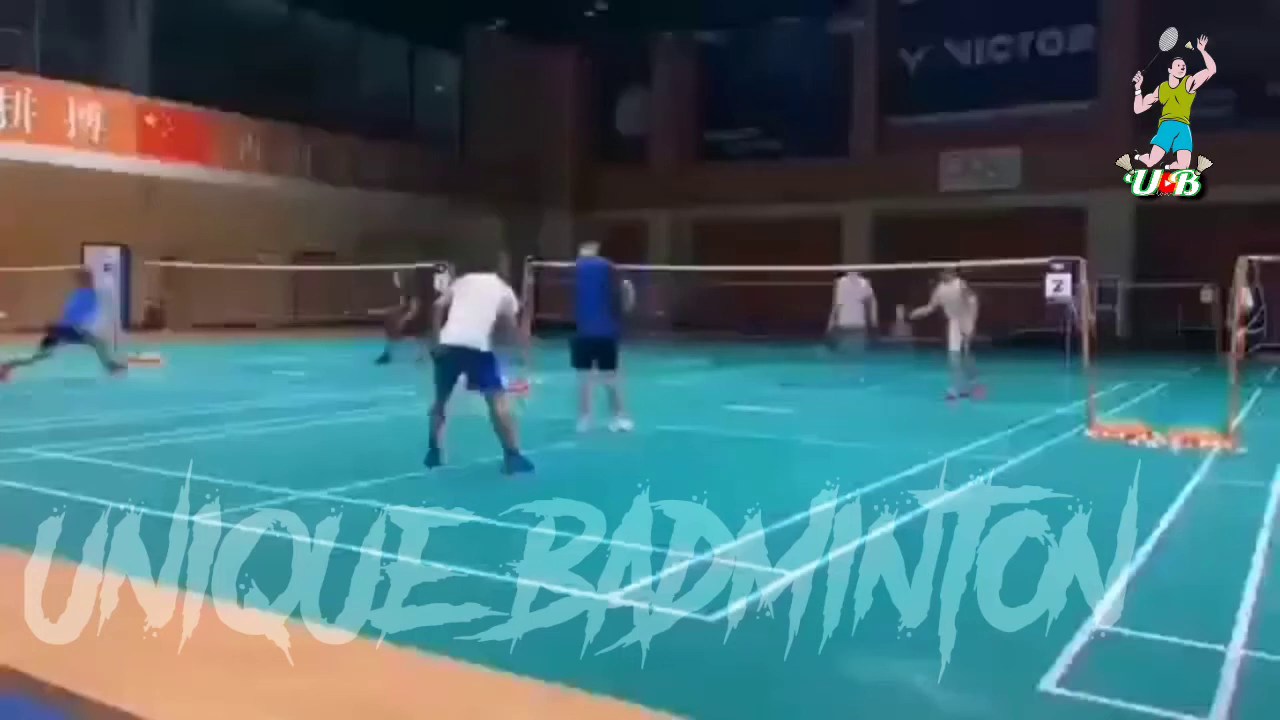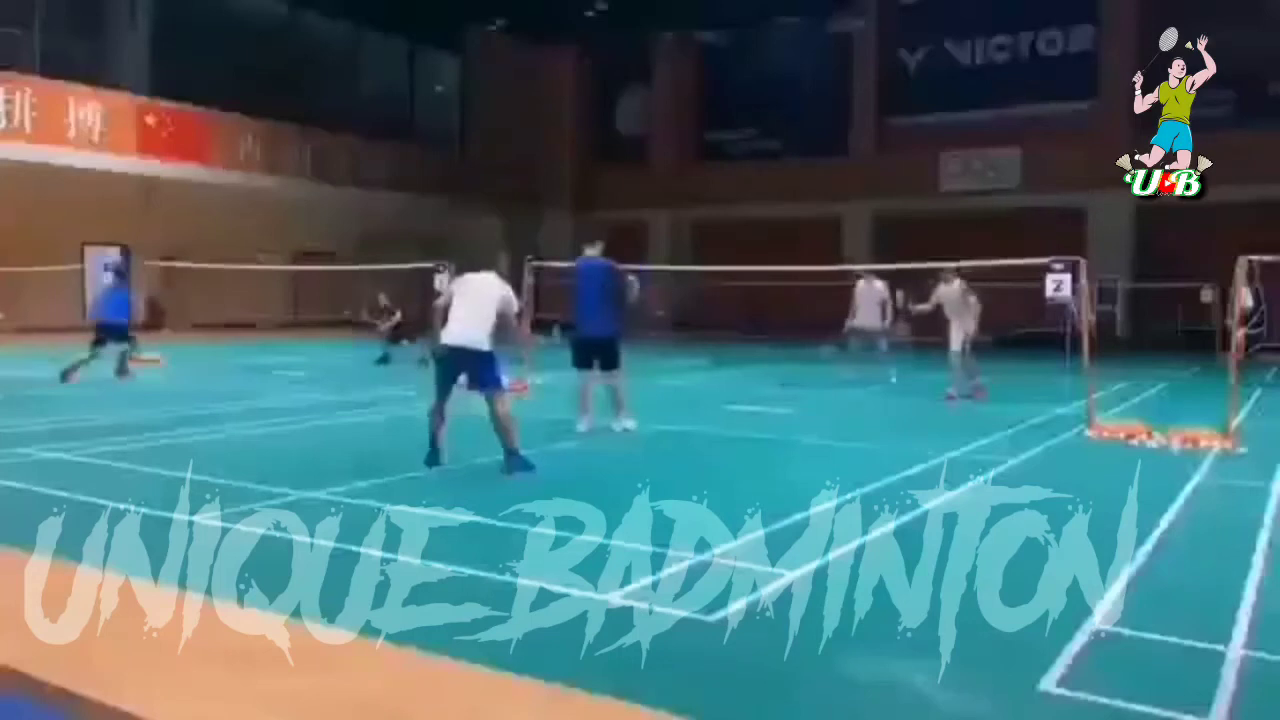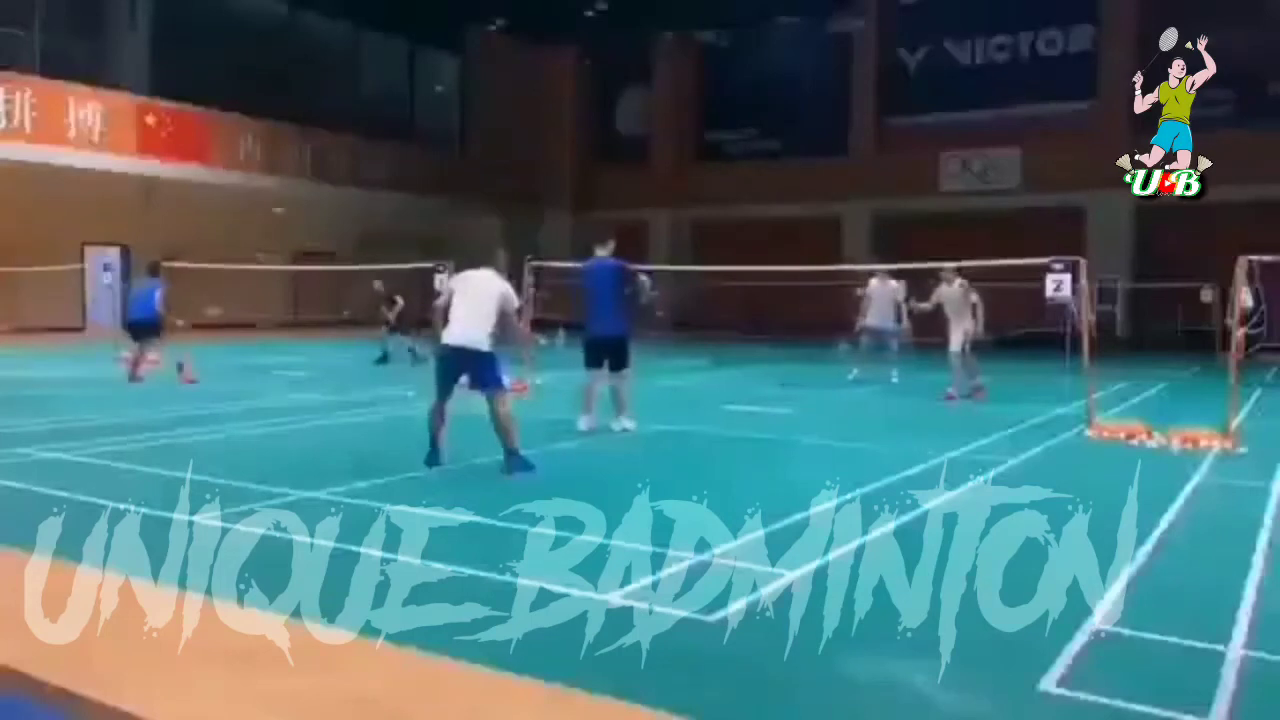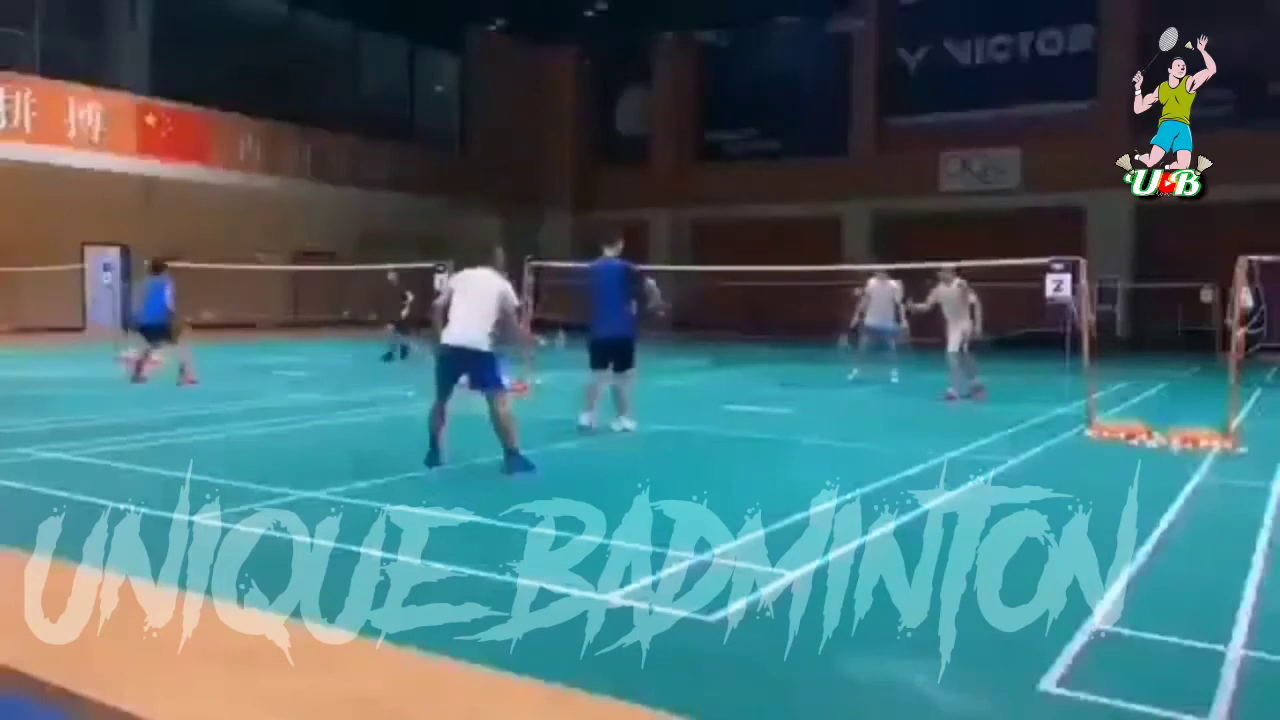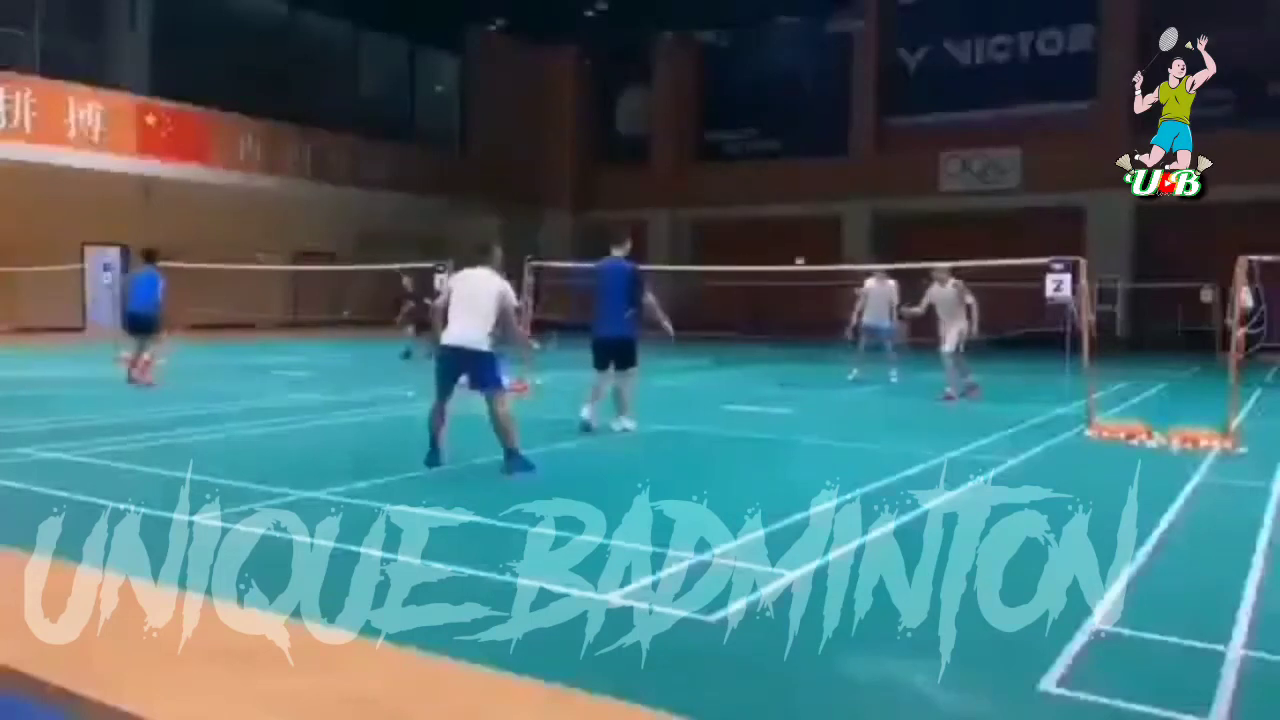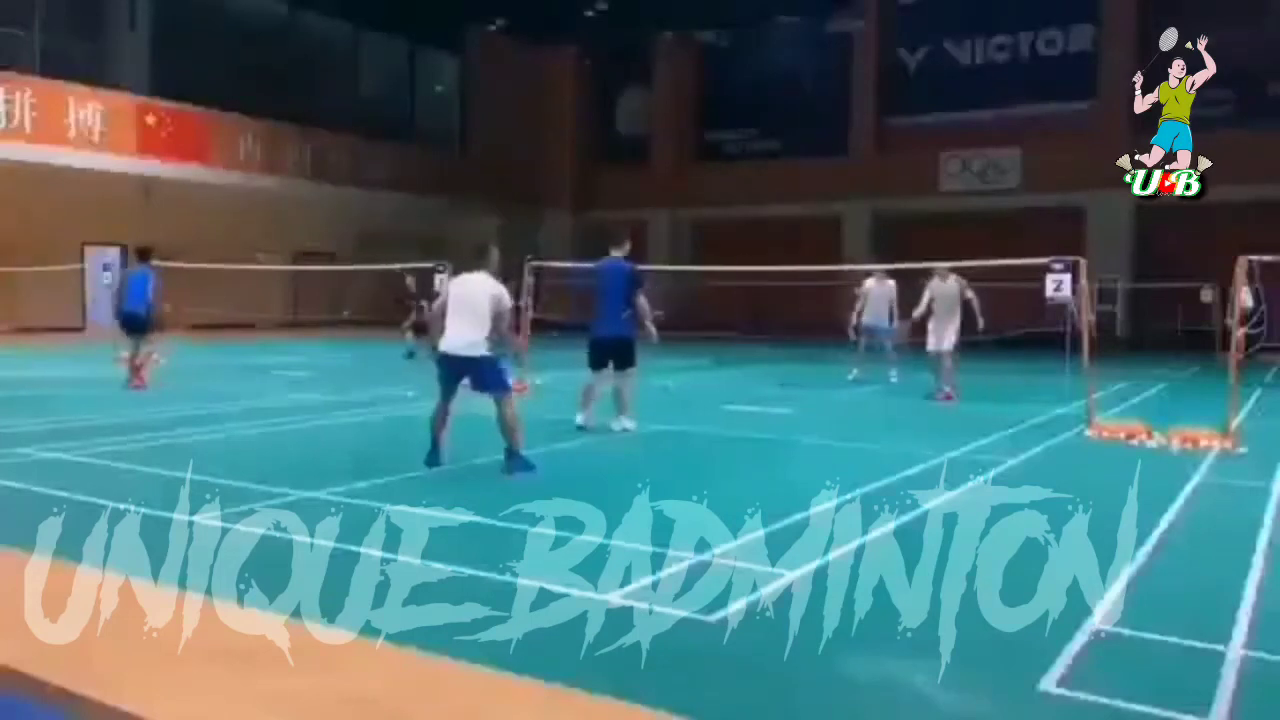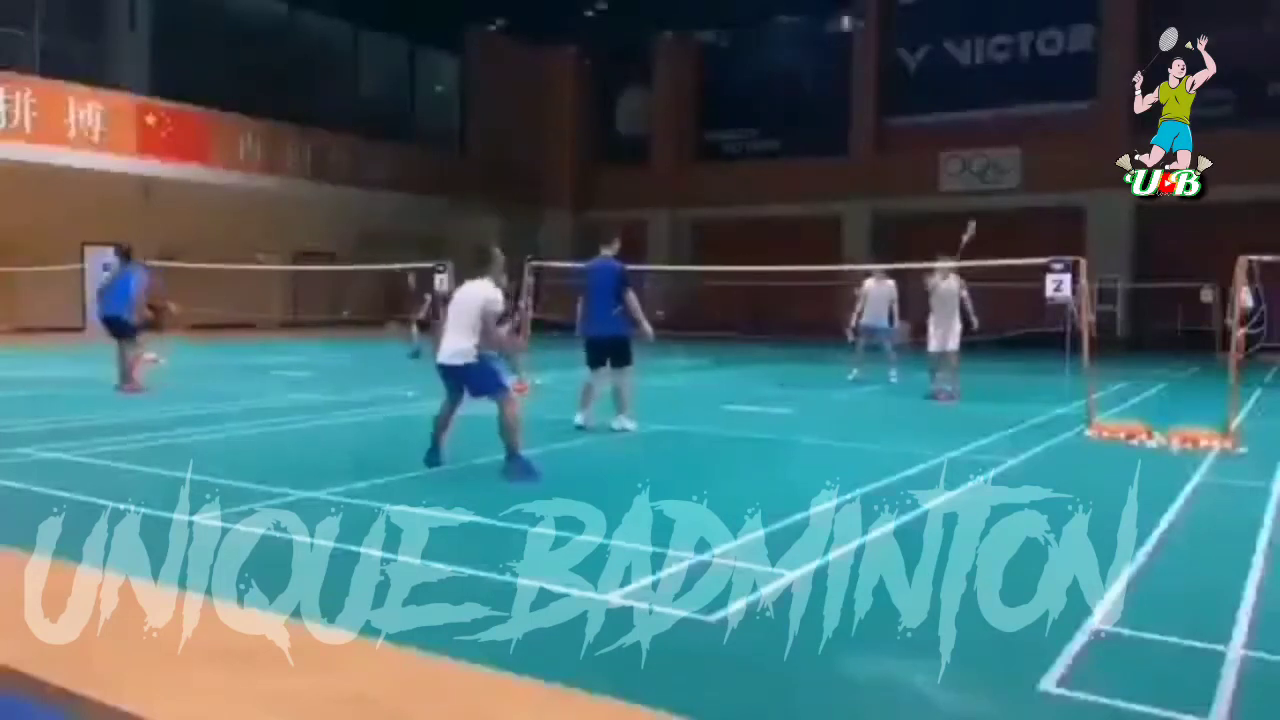
dt=0.3s
person 1, frame 1
left shoulder: (464, 281)
right shoulder: (504, 291)
left elbow: (437, 311)
right elbow: (511, 329)
left wrist: (439, 336)
right wrist: (522, 343)
left hip: (448, 348)
right hip: (478, 348)
left knee: (440, 401)
right knee: (499, 406)
left ankle: (433, 453)
right ankle: (513, 457)
person 1, frame 2
left shoulder: (463, 279)
right shoulder: (504, 289)
left elbow: (438, 307)
right elbow: (512, 327)
left wrist: (438, 337)
left hip: (449, 345)
right hip: (478, 347)
left knee: (440, 400)
right knee: (498, 401)
left ankle: (434, 452)
right ankle: (512, 456)
person 1, frame 3
left shoulder: (461, 277)
right shoulder: (503, 286)
left elbow: (439, 306)
right elbow: (513, 326)
left wrist: (440, 335)
right wrist: (532, 340)
left hip: (450, 345)
right hip: (479, 347)
left knee: (440, 400)
right knee: (499, 401)
left ankle: (434, 452)
right ankle: (512, 456)
person 1, frame 4
left shoulder: (460, 276)
right shoulder: (502, 285)
left elbow: (438, 307)
right elbow: (512, 326)
left wrist: (440, 336)
right wrist: (532, 341)
left hip: (450, 345)
right hip: (479, 347)
left knee: (441, 399)
right knee: (499, 401)
left ankle: (434, 452)
right ankle: (512, 456)
person 1, frame 5
left shoulder: (459, 277)
right shoulder: (501, 285)
left elbow: (438, 307)
right elbow: (511, 327)
left wrist: (439, 337)
right wrist: (529, 344)
left hip: (450, 345)
right hip: (479, 347)
left knee: (441, 399)
right knee: (498, 401)
left ankle: (434, 452)
right ankle: (512, 456)
person 1, frame 6
left shoulder: (455, 282)
right shoulder: (497, 289)
left elbow: (434, 315)
right elbow: (502, 330)
left wrist: (440, 340)
right wrist: (517, 349)
left hip: (448, 350)
right hip: (477, 352)
left knee: (445, 400)
right knee: (506, 400)
left ankle: (434, 452)
right ankle: (514, 456)
person 1, frame 7
left shoulder: (463, 289)
right shoulder: (493, 293)
left elbow: (445, 324)
right elbow: (489, 333)
right wrist: (510, 351)
left hip: (445, 358)
right hip: (467, 359)
left knee: (451, 403)
right knee: (508, 401)
left ankle: (434, 451)
right ankle: (514, 459)
person 2, frame 1
left shoulder: (576, 268)
right shoulder: (606, 266)
left elbow: (577, 299)
right elbow: (625, 288)
right wrist: (625, 308)
left hip: (584, 331)
right hip: (607, 330)
left knee: (585, 376)
right knee: (610, 376)
left ankle: (585, 419)
right ankle: (619, 419)
person 2, frame 2
left shoulder: (574, 268)
right shoulder: (608, 267)
left elbow: (573, 298)
right elbow: (631, 282)
right wrist: (629, 299)
left hip: (582, 332)
right hip: (607, 331)
left knee: (586, 377)
right knee: (612, 376)
left ankle: (584, 420)
right ankle: (621, 418)
person 2, frame 3
left shoulder: (585, 269)
right shoulder: (618, 267)
right elbow: (643, 281)
right wrist: (643, 297)
left hip: (593, 331)
right hip: (616, 331)
left knee: (593, 376)
right knee: (619, 376)
left ankle: (586, 418)
right ankle: (621, 418)
person 2, frame 4
left shoulder: (591, 269)
right shoulder: (624, 268)
right elbow: (649, 286)
right wrist: (655, 302)
left hip: (598, 331)
right hip: (622, 331)
left knee: (598, 375)
right knee: (622, 377)
left ankle: (587, 415)
right ankle: (622, 418)
person 2, frame 5
left shoulder: (598, 268)
right shoulder: (630, 269)
right elbow: (646, 299)
right wrist: (663, 320)
left hip: (600, 331)
right hip: (623, 331)
left knee: (602, 375)
right knee: (624, 376)
left ankle: (588, 411)
right ankle: (622, 418)
person 2, frame 6
left shoulder: (597, 268)
right shoulder: (629, 270)
right elbow: (639, 300)
right wrist: (649, 324)
left hip: (599, 331)
right hip: (622, 332)
left knee: (596, 375)
right knee: (623, 376)
left ankle: (582, 416)
right ankle: (622, 418)
person 2, frame 7
left shoulder: (588, 268)
right shoulder: (618, 268)
left elbow: (581, 300)
right elbow: (629, 297)
left wrist: (579, 325)
right wrist: (643, 322)
left hip: (593, 330)
right hip: (616, 330)
left knee: (594, 374)
right knee: (620, 375)
left ankle: (582, 415)
right ankle: (622, 418)
